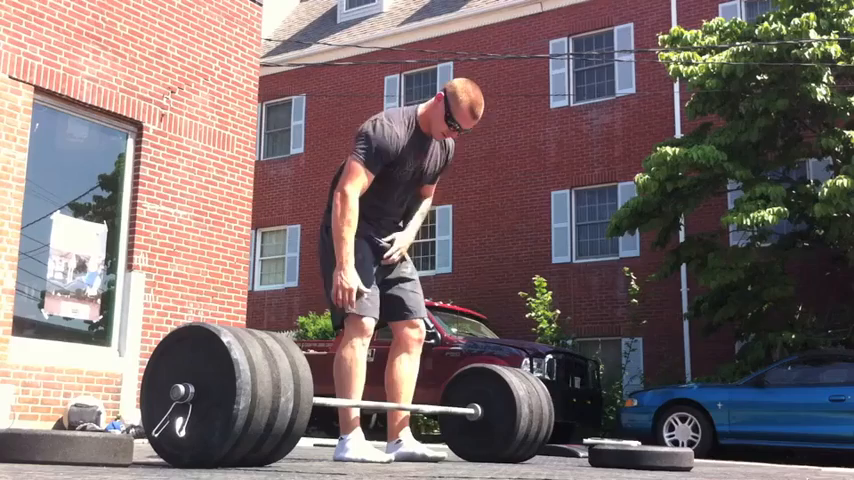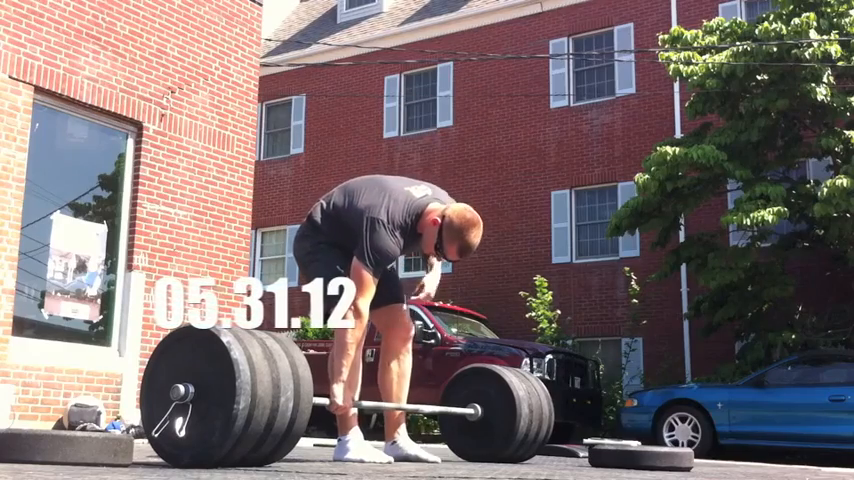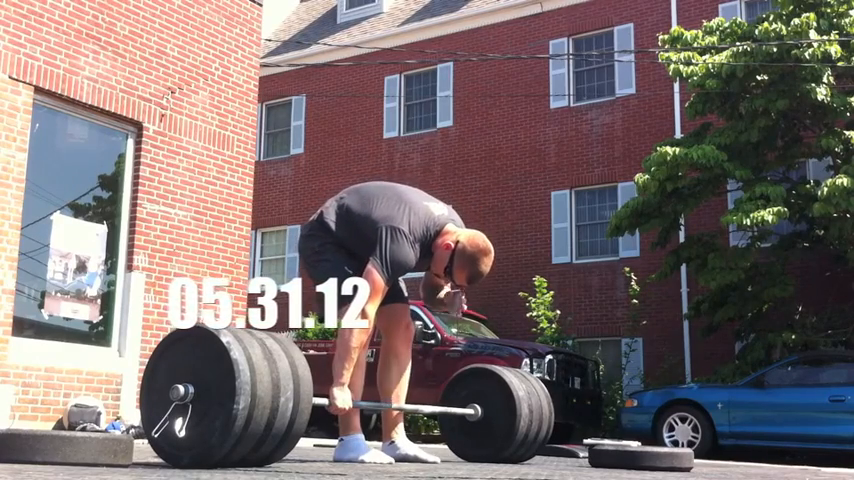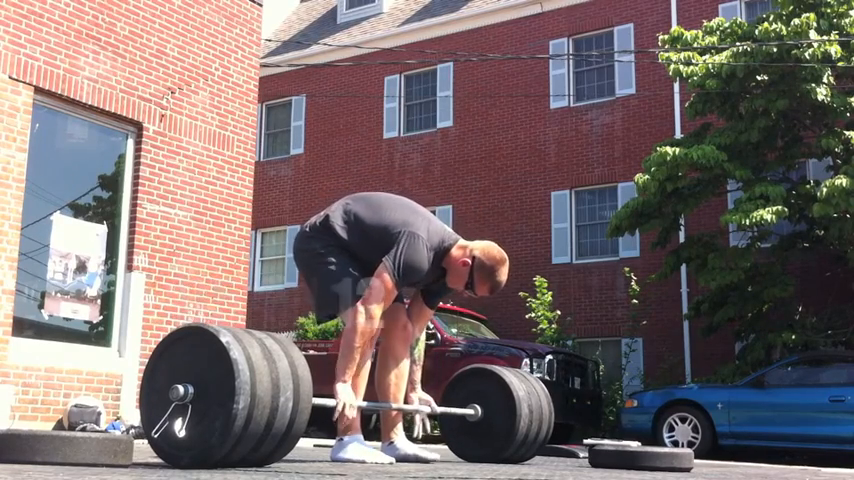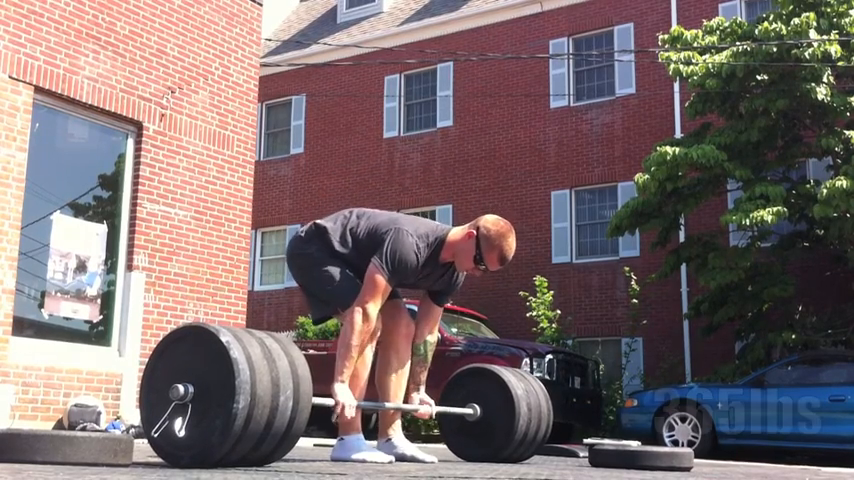
dt=1s
person 1, frame 1
left shoulder: (445, 147)
right shoulder: (387, 133)
right elbow: (346, 194)
left wrist: (408, 234)
right wrist: (342, 266)
left hip: (391, 241)
right hip: (351, 236)
left knee: (411, 334)
right knee: (359, 327)
left ankle: (398, 438)
right ankle: (349, 439)
person 1, frame 2
left shoulder: (448, 212)
right shoulder: (386, 228)
left elbow: (431, 252)
right elbow: (358, 306)
left wrist: (431, 273)
right wrist: (340, 383)
left hip: (362, 247)
right hip: (321, 242)
left knee: (402, 330)
right knee: (351, 321)
left ankle: (396, 439)
right ankle: (349, 440)
person 1, frame 3
left shoulder: (458, 235)
right shoulder: (402, 241)
left elbow: (431, 293)
right elbow: (363, 312)
left wrist: (447, 297)
right wrist: (340, 385)
left hip: (365, 246)
right hip: (327, 240)
left knee: (402, 331)
right knee: (360, 322)
left ankle: (394, 440)
right ankle: (350, 441)
person 1, frame 4
left shoulder: (444, 268)
right shoulder: (418, 250)
left elbow: (414, 329)
right elbow: (367, 311)
left wrist: (414, 389)
right wrist: (342, 383)
left hip: (359, 252)
right hip: (322, 243)
left knee: (400, 330)
right knee: (370, 325)
left ankle: (393, 440)
right ankle: (348, 441)
person 1, frame 5
left shoulder: (452, 272)
right shoulder: (407, 245)
left elbow: (426, 332)
right elbow: (364, 311)
left wrist: (416, 390)
right wrist: (340, 383)
left hip: (354, 258)
right hip: (314, 249)
left knee: (402, 329)
right knee: (370, 326)
left ankle: (390, 438)
right ankle: (348, 440)
